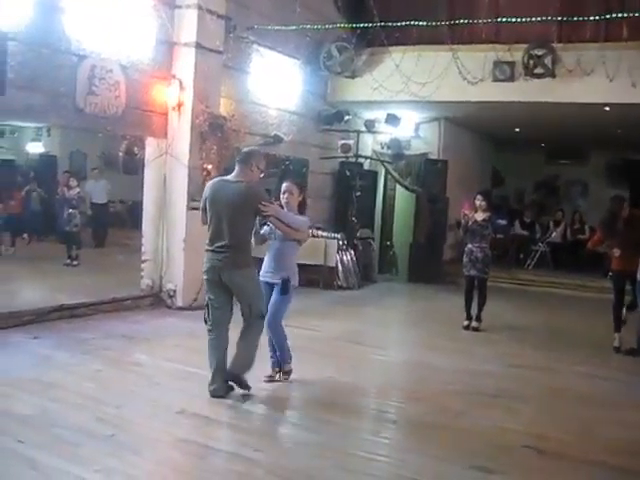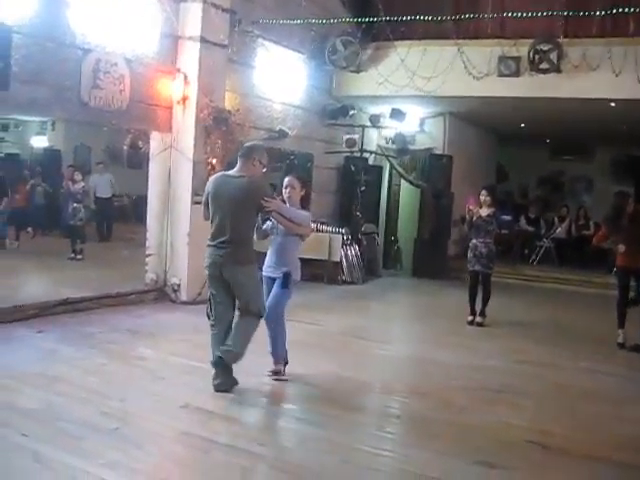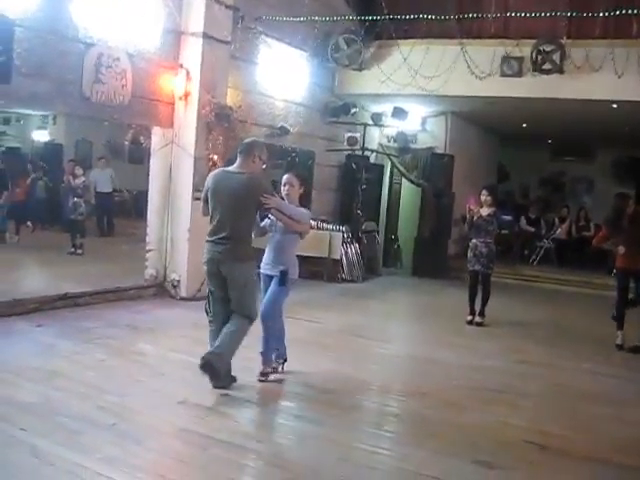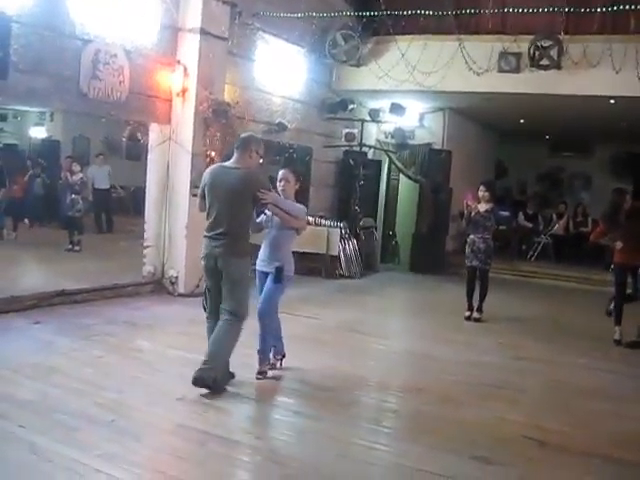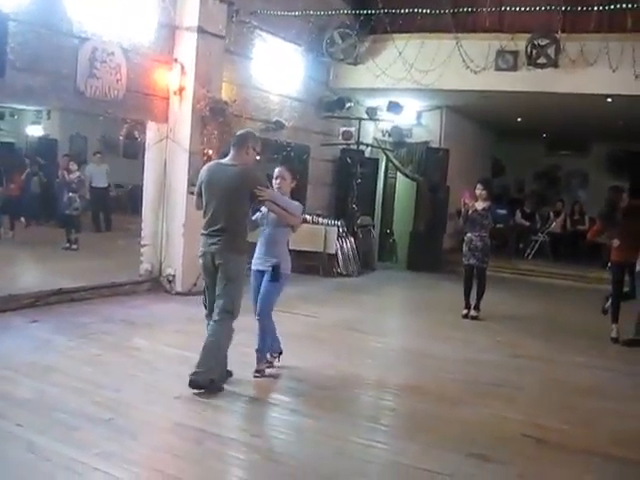
dt=0.1s
person 1, frame 1
left shoulder: (212, 186)
right shoulder: (253, 192)
left hip: (212, 262)
right hip: (239, 264)
left knee: (216, 324)
right knee: (255, 315)
left ankle: (218, 384)
right ankle: (237, 369)
person 1, frame 2
left shoulder: (214, 181)
right shoulder: (255, 187)
left hip: (214, 257)
right hip: (240, 260)
left knee: (219, 319)
right knee: (252, 312)
left ankle: (222, 379)
right ankle: (227, 355)
person 1, frame 3
left shoulder: (214, 177)
right shoulder: (256, 183)
left hip: (212, 252)
right hip: (238, 257)
left knee: (217, 316)
right knee: (244, 314)
left ankle: (221, 372)
right ankle: (216, 358)
person 1, frame 4
left shoulder: (211, 172)
right shoulder: (252, 178)
left hip: (210, 248)
right hip: (235, 253)
left knee: (214, 312)
right knee: (233, 315)
left ankle: (217, 371)
right ankle: (207, 372)
person 1, frame 5
left shoulder: (208, 169)
right shoulder: (249, 175)
left hip: (207, 246)
right hip: (231, 250)
left knee: (212, 310)
right knee: (224, 313)
left ankle: (218, 367)
right ankle: (203, 375)
person 2, frame 1
left shoulder: (302, 221)
right shoulder: (274, 219)
left elbow: (295, 233)
right elbow: (258, 240)
left wrist: (276, 215)
right wrist: (254, 222)
left hip: (285, 278)
right hip: (266, 276)
left knee: (273, 321)
right knee: (271, 323)
left ankle: (286, 362)
right ankle: (277, 364)
person 2, frame 2
left shoulder: (304, 215)
right shoulder: (276, 213)
left elbow: (296, 227)
right elbow: (260, 235)
left wrist: (278, 210)
left hip: (287, 272)
right hip: (269, 270)
left knee: (271, 315)
right knee: (275, 316)
left ankle: (279, 360)
right ankle: (281, 359)
person 2, frame 3
left shoulder: (303, 213)
right shoulder: (274, 212)
left elbow: (298, 225)
right elbow: (258, 232)
left wrist: (278, 206)
right wrist: (254, 215)
left hip: (285, 270)
right hip: (267, 268)
left knee: (267, 313)
right knee: (274, 315)
left ankle: (267, 363)
right ankle: (280, 356)
person 2, frame 4
left shoulder: (299, 209)
right shoulder: (270, 208)
left elbow: (294, 221)
right elbow: (254, 228)
left wrist: (275, 201)
left hip: (280, 267)
right hip: (263, 265)
left knee: (263, 311)
right knee: (270, 312)
left ankle: (263, 361)
right ankle: (278, 352)
person 2, frame 5
left shoulder: (295, 206)
right shoulder: (265, 206)
left elbow: (293, 220)
right elbow: (249, 226)
left wrist: (272, 199)
left hip: (277, 265)
right hip: (258, 264)
left knee: (263, 312)
right knee: (262, 312)
left ankle: (261, 360)
right ankle: (274, 349)
person 3, frame 1
right shoulder: (608, 227)
right elbow: (592, 245)
right wrist: (610, 250)
right hip: (619, 267)
right knee: (618, 300)
left ankle: (625, 310)
right ankle: (617, 336)
person 3, frame 2
right shoulder: (613, 223)
right elbow: (597, 241)
right wrist: (615, 246)
right hip: (624, 263)
right knee: (623, 297)
left ankle: (626, 306)
right ankle: (621, 332)
person 3, frame 3
right shoulder: (613, 224)
right elbow: (597, 242)
right wrist: (615, 247)
right hip: (623, 265)
right knee: (622, 298)
left ankle: (618, 308)
right ankle: (619, 334)
person 3, frame 4
right shoulder: (610, 220)
right elbow: (594, 237)
right wrist: (613, 243)
right hip: (621, 260)
right knee: (620, 293)
left ankle: (615, 303)
right ankle: (617, 330)
person 3, frame 5
right shoulder: (607, 218)
right elbow: (591, 235)
right wrist: (610, 241)
right hip: (618, 258)
right knee: (617, 291)
left ankle: (612, 300)
right ankle: (614, 328)
person 4, frame 1
left shoulder: (490, 218)
right shoulder: (471, 215)
left elbow: (489, 234)
right elbow: (464, 234)
left wrist: (475, 222)
right wrist: (464, 221)
left hip: (483, 253)
right hip: (469, 252)
left knee: (481, 286)
right knee: (468, 285)
left ankle: (478, 317)
right ankle: (468, 316)
person 4, frame 2
left shoulder: (495, 213)
right shoulder: (475, 211)
left elbow: (493, 230)
right elbow: (469, 229)
left wrist: (479, 217)
right wrist: (469, 217)
left hip: (487, 249)
right hip: (474, 248)
left knee: (485, 281)
right knee: (472, 280)
left ankle: (482, 313)
right ankle: (472, 311)
person 4, frame 3
left shoulder: (495, 213)
right shoulder: (476, 211)
left elbow: (494, 230)
right elbow: (469, 229)
left wrist: (480, 217)
right wrist: (469, 216)
left hip: (487, 248)
right hip: (474, 247)
left knee: (485, 281)
right knee: (472, 280)
left ankle: (481, 312)
right ankle: (471, 311)
person 4, frame 4
left shoulder: (493, 209)
right shoulder: (474, 206)
left elbow: (491, 226)
right elbow: (467, 225)
left wrist: (477, 213)
right wrist: (467, 212)
left hip: (485, 244)
right hip: (472, 243)
left knee: (483, 277)
right knee: (470, 275)
left ankle: (479, 308)
right ankle: (469, 307)
person 4, frame 5
left shoulder: (490, 207)
right shoulder: (471, 205)
left elbow: (489, 224)
right elbow: (464, 223)
left wrist: (475, 211)
right wrist: (464, 210)
left hip: (482, 242)
right hip: (469, 241)
left knee: (480, 275)
right knee: (467, 274)
left ankle: (476, 306)
right ankle: (466, 305)
